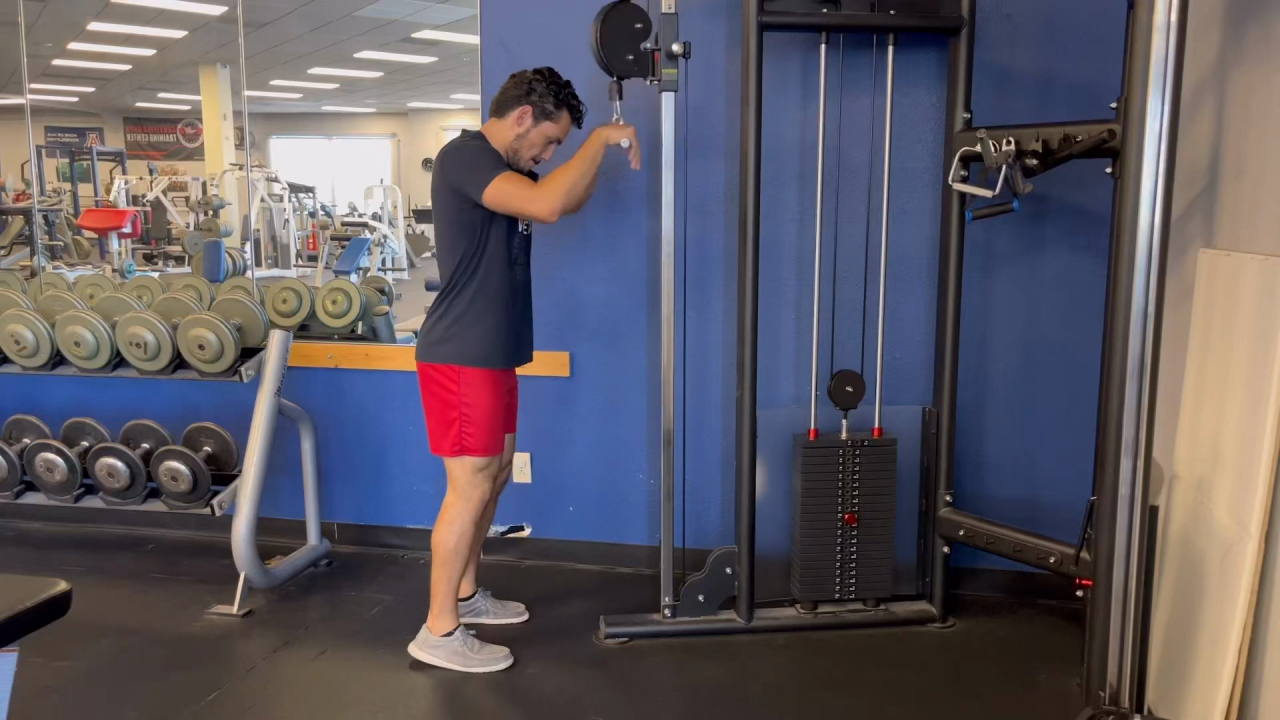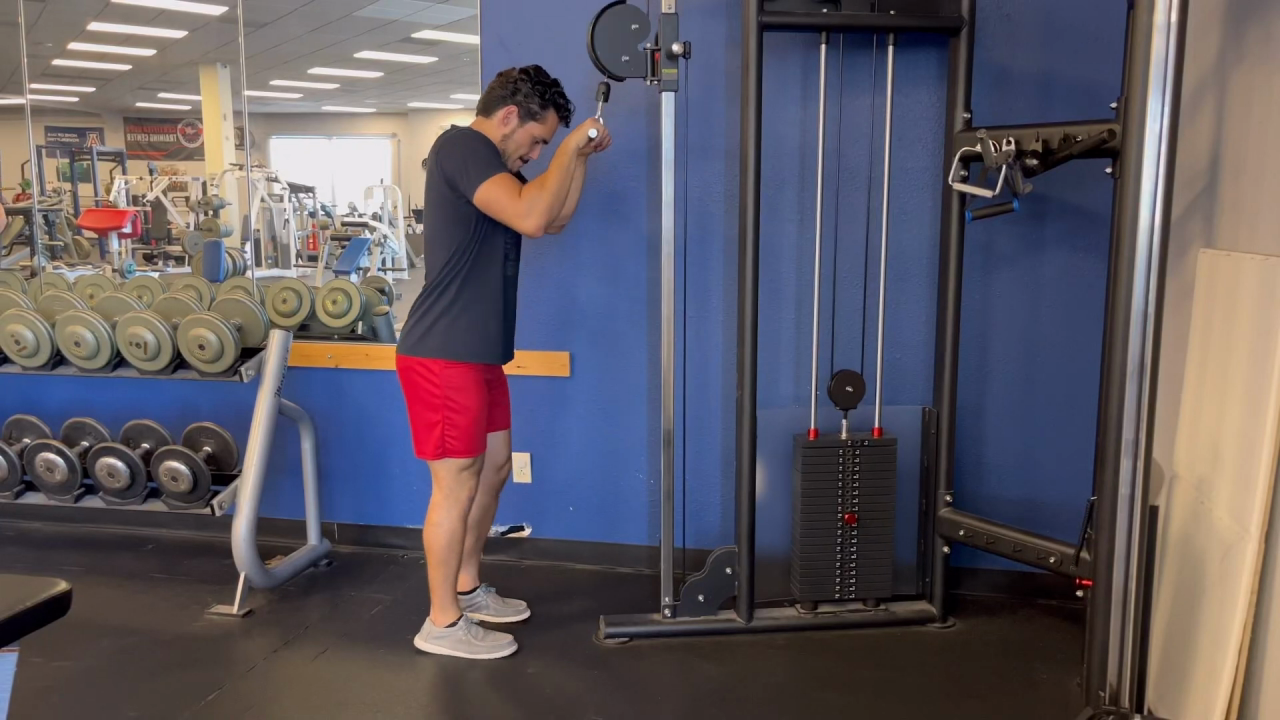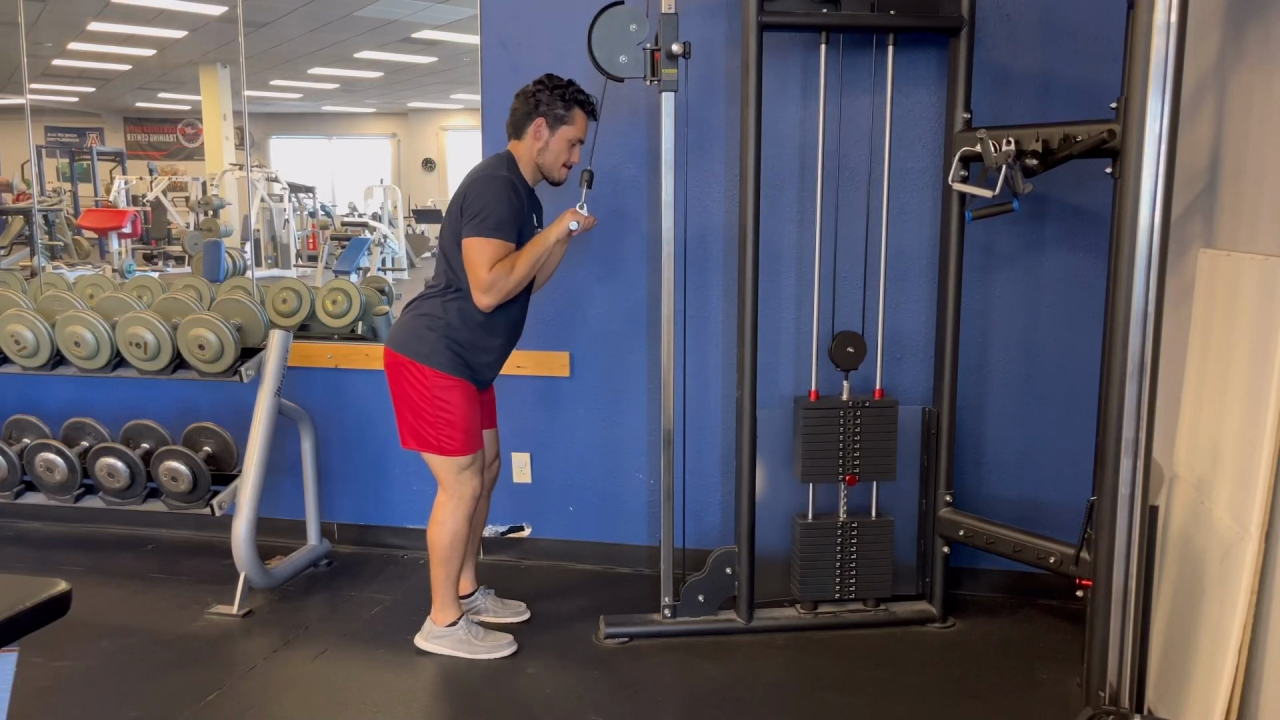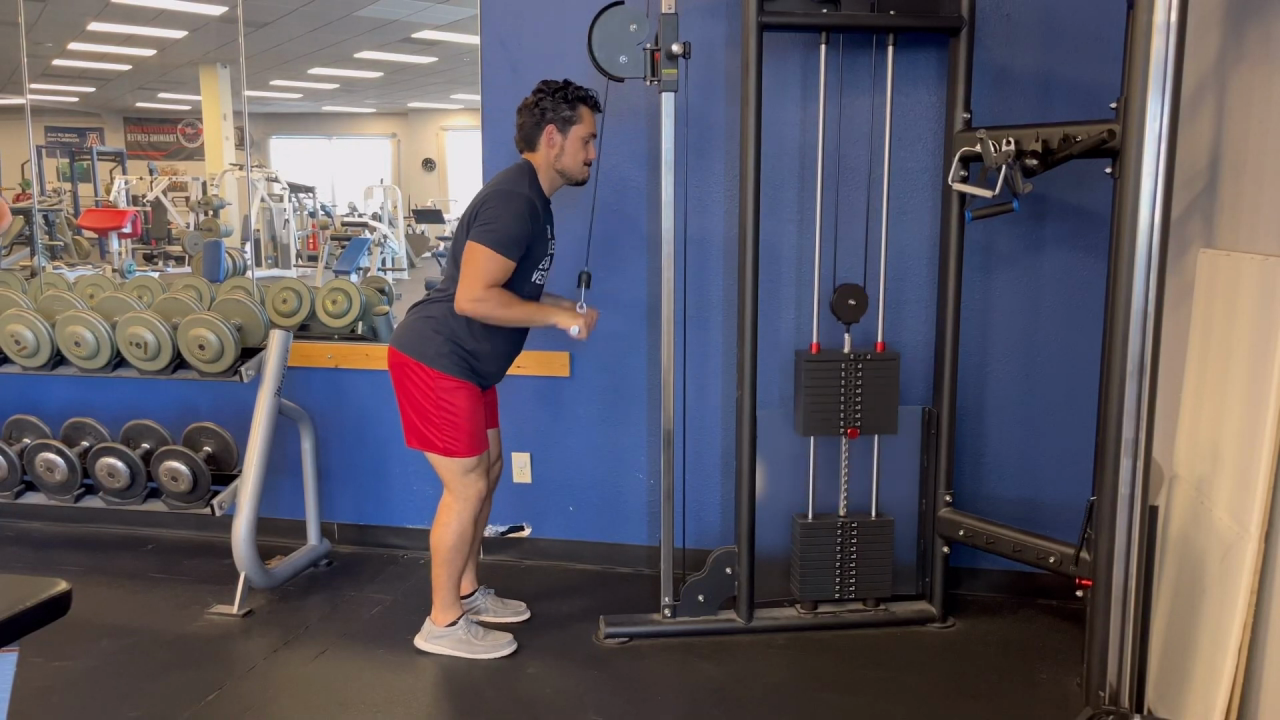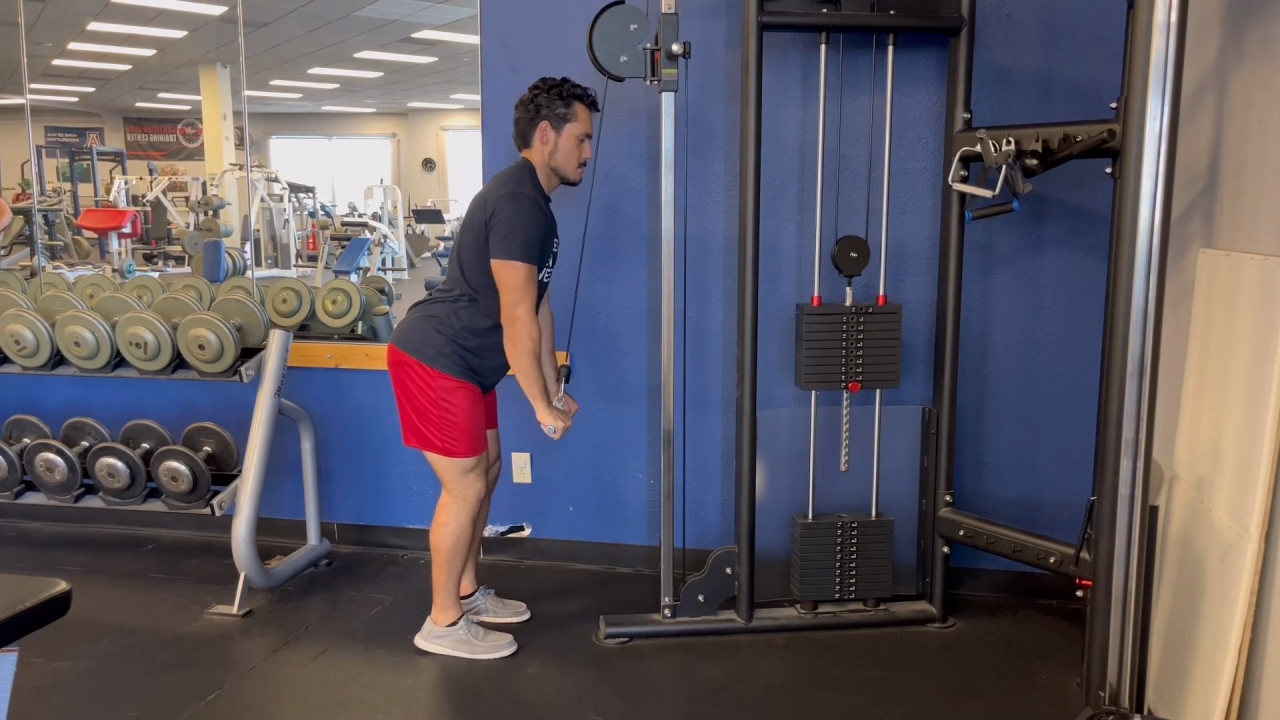
dt=1s
person 1, frame 1
left shoulder: (501, 167)
right shoulder: (465, 157)
left elbow: (568, 202)
right elbow: (548, 206)
left wrist: (602, 147)
right wrist: (599, 139)
left hip: (492, 351)
right hip: (461, 355)
left knee: (493, 475)
right knee: (469, 488)
left ankle: (465, 593)
right ankle: (439, 630)
person 1, frame 2
left shoulder: (494, 164)
right shoulder: (460, 147)
left elbow: (555, 219)
right elbow: (531, 218)
left wrist: (579, 155)
right wrist: (568, 145)
left hip: (478, 350)
right hip: (444, 353)
left knee: (492, 467)
right knee: (457, 484)
left ankle: (467, 588)
right ankle: (443, 622)
person 1, frame 3
left shoulder: (520, 189)
right shoulder: (495, 185)
left elbow: (525, 283)
right elbow: (487, 290)
left wrist: (565, 236)
right wrist: (553, 231)
left hip: (463, 357)
right hip: (431, 356)
left knee: (485, 470)
right knee: (462, 484)
left ankle: (467, 591)
right ankle: (444, 622)
person 1, frame 4
left shoulder: (530, 197)
right shoulder: (514, 199)
right elbow: (474, 297)
left wrist: (562, 311)
right wrist: (558, 317)
left hip: (461, 359)
right hip: (435, 358)
left knee: (487, 470)
right knee: (467, 486)
left ankle: (467, 593)
right ankle: (443, 623)
person 1, frame 5
left shoulder: (528, 197)
right shoulder: (519, 203)
left elbow: (535, 306)
right elbow: (517, 319)
left wrist: (554, 390)
right wrist: (542, 406)
left hip: (459, 358)
right hip: (435, 358)
left knee: (485, 470)
right knee: (466, 487)
left ankle: (467, 592)
right ankle: (444, 623)
